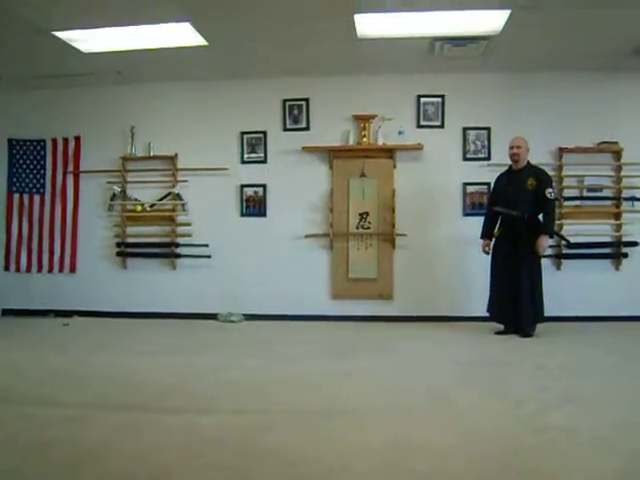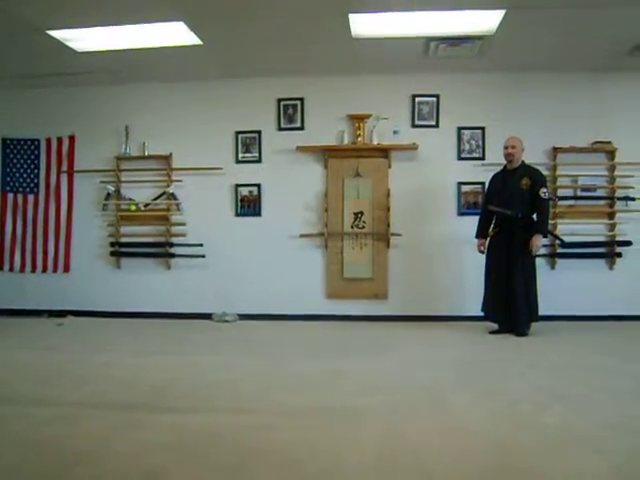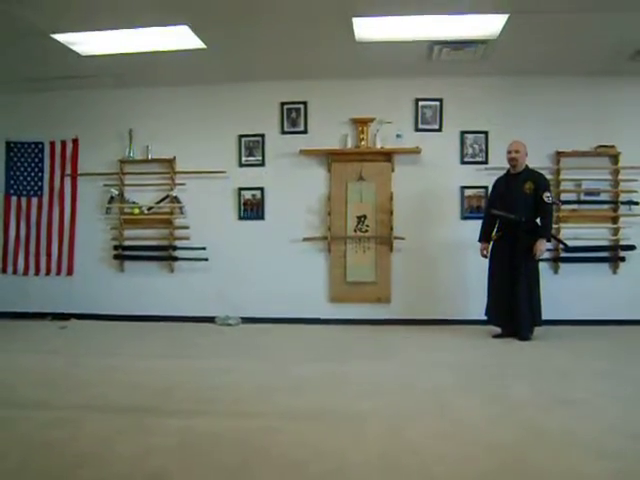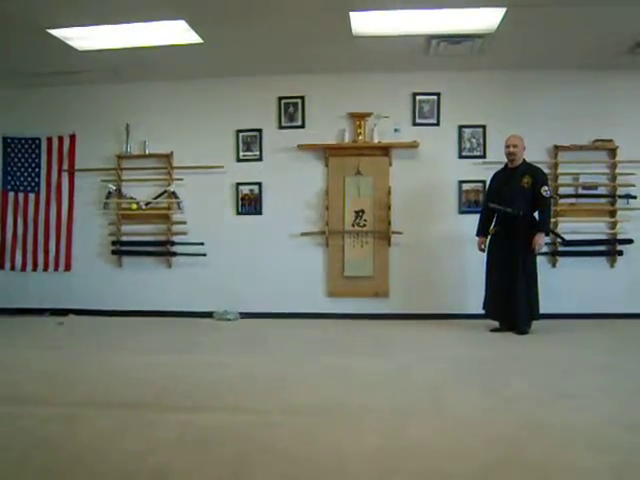
dt=0.2s
person 1, frame 1
left shoulder: (539, 176)
right shoulder: (502, 178)
left elbow: (549, 207)
right elbow: (492, 209)
left wrist: (545, 234)
right wrist: (487, 236)
left hip: (528, 235)
right hip: (505, 235)
left knee: (527, 279)
right knee: (503, 279)
left ankle: (527, 325)
right ankle: (509, 323)
person 1, frame 2
left shoulder: (534, 176)
right shoulder: (497, 178)
left elbow: (543, 207)
right elbow: (487, 209)
left wrist: (539, 234)
right wrist: (482, 235)
left hip: (523, 234)
right hip: (500, 234)
left knee: (522, 279)
right knee: (498, 279)
left ankle: (522, 324)
right ankle: (504, 322)
person 1, frame 3
left shoulder: (537, 180)
right shoulder: (500, 182)
left elbow: (546, 211)
right elbow: (490, 213)
left wrist: (542, 238)
right wrist: (485, 239)
left hip: (526, 238)
right hip: (503, 238)
left knee: (525, 283)
right knee: (501, 283)
left ankle: (525, 328)
right ankle: (507, 326)
person 1, frame 4
left shoulder: (535, 174)
right shoulder: (498, 176)
left elbow: (544, 205)
right elbow: (488, 207)
left wrist: (541, 232)
right wrist: (482, 233)
left hip: (524, 232)
right hip: (500, 232)
left knee: (523, 277)
right knee: (499, 277)
left ankle: (523, 322)
right ankle: (505, 320)
